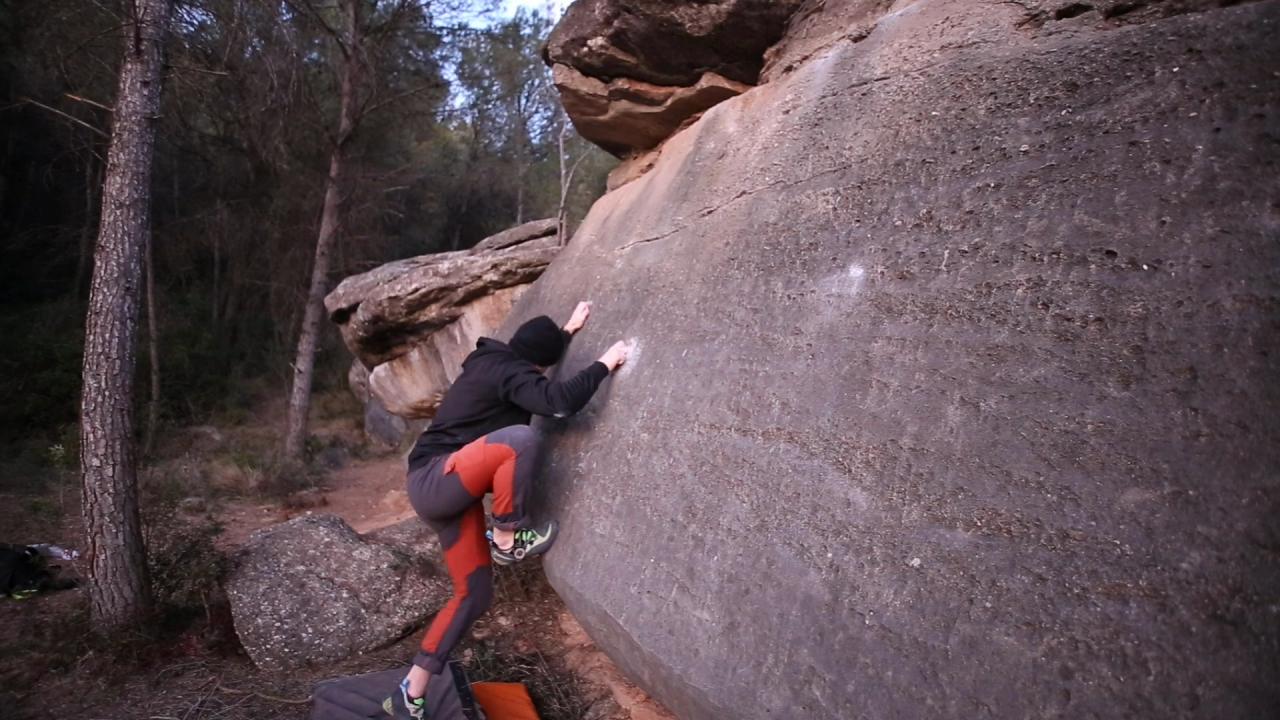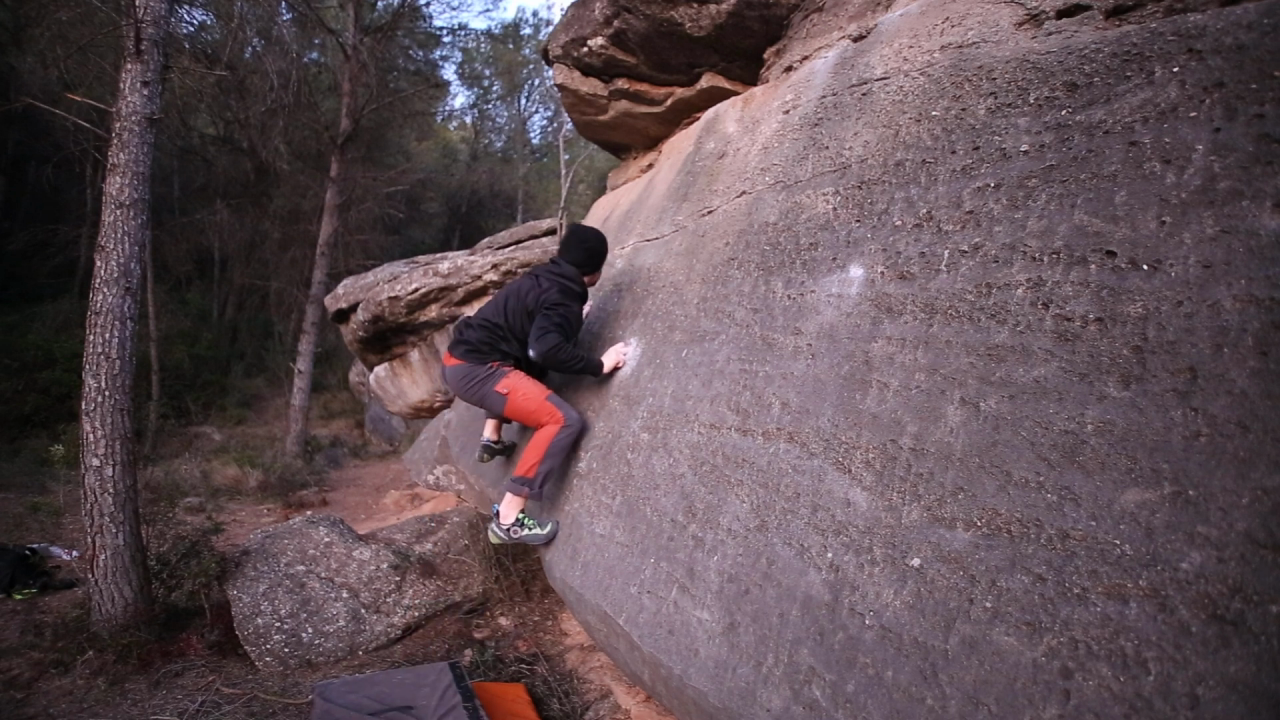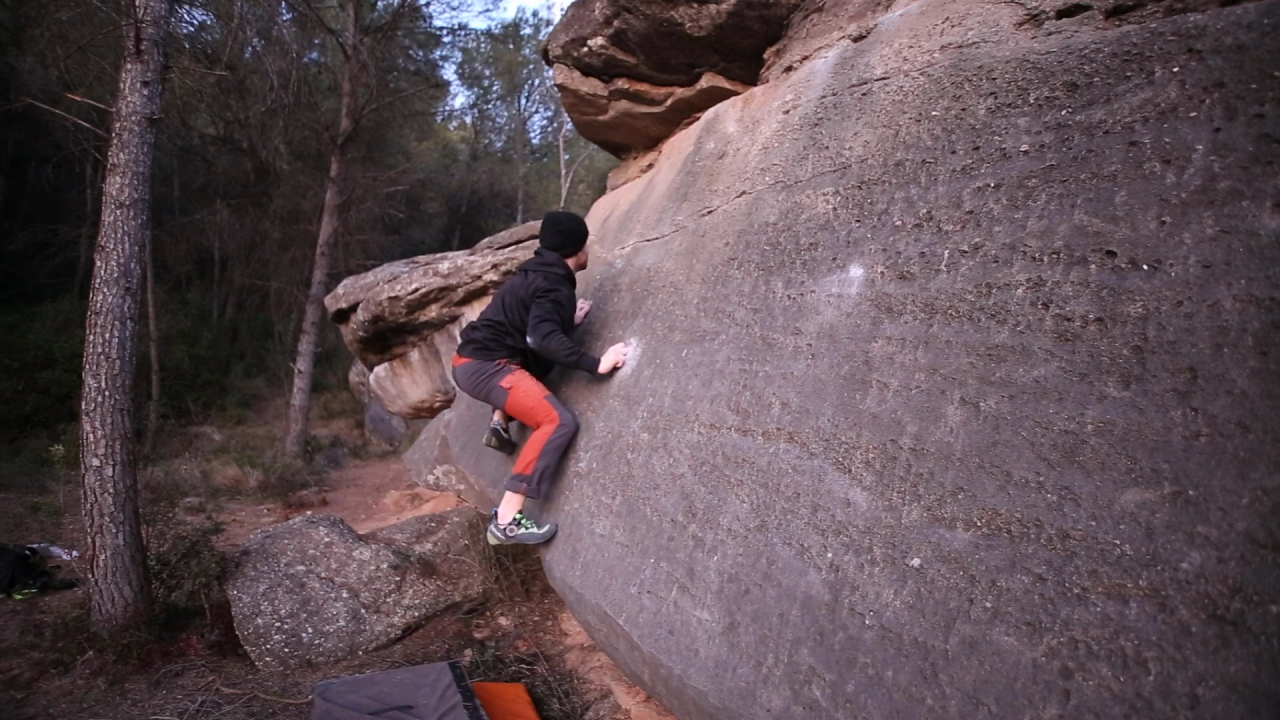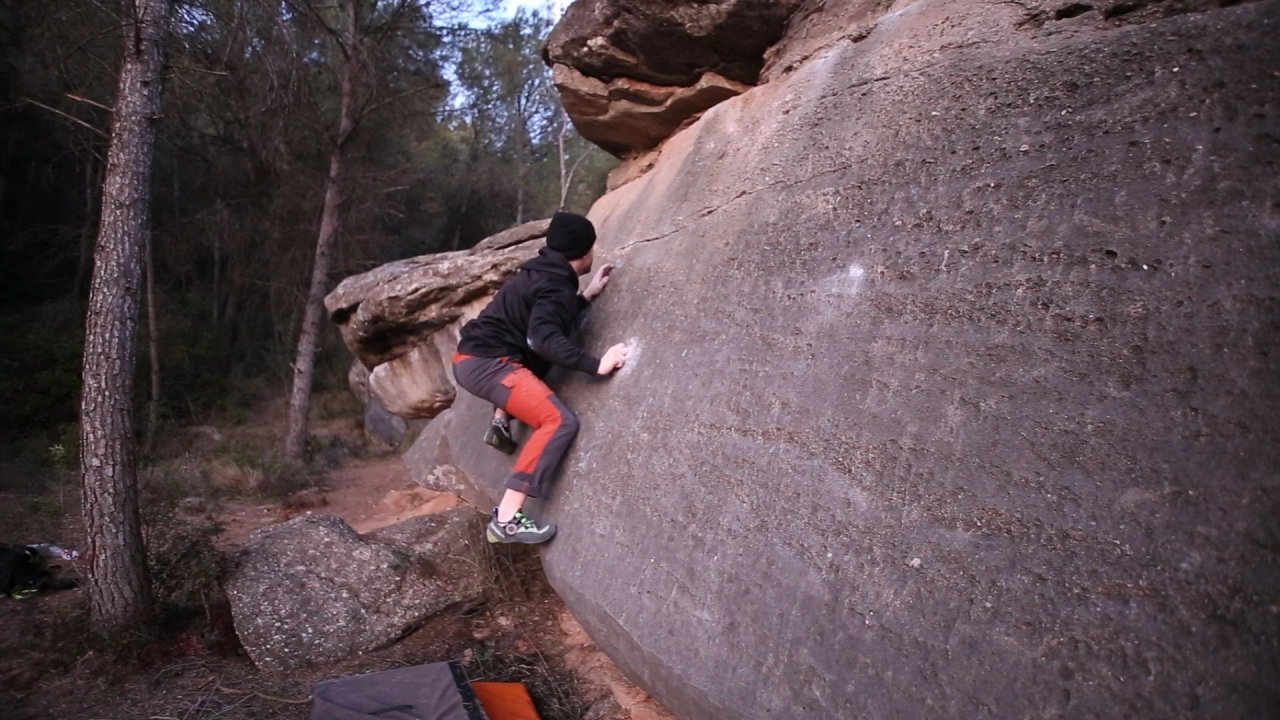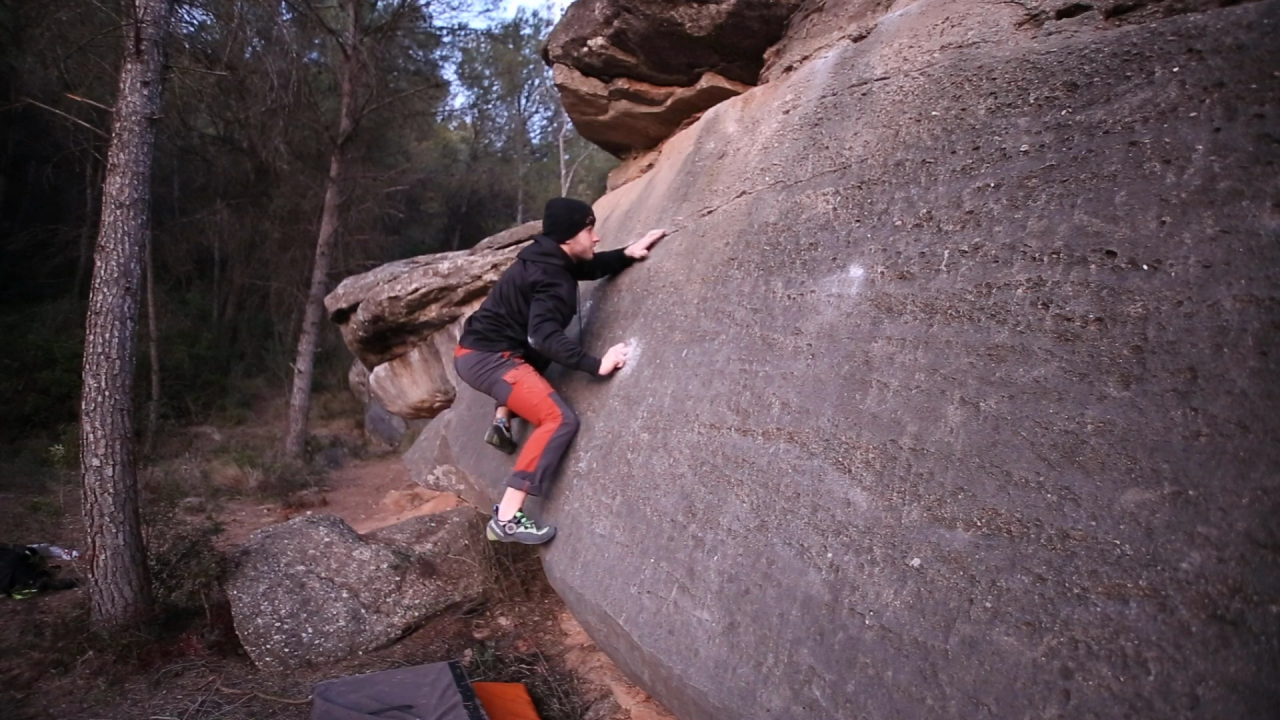
dt=1s
person 1, frame 1
left shoulder: (494, 363)
right shoulder: (509, 373)
left elbow: (534, 352)
right elbow: (559, 400)
left wrist: (569, 330)
right wrist: (604, 364)
left hip: (444, 489)
right hip: (435, 480)
left knee: (474, 593)
right knee: (520, 438)
right ankle: (508, 539)
person 1, frame 2
left shoulder: (543, 279)
right shoulder: (563, 301)
right elbow: (544, 350)
left wrist: (571, 321)
right wrist: (598, 365)
left hip: (460, 361)
right hip: (476, 371)
right knee: (563, 421)
left ankle: (491, 438)
right ankle: (508, 519)
person 1, frame 3
left shoulder: (536, 274)
right shoulder: (555, 288)
right elbow: (541, 339)
left wrist: (568, 320)
right wrist: (596, 364)
left hip: (470, 361)
right hip: (486, 367)
left knee: (526, 364)
right knee: (559, 422)
left ankle: (499, 424)
right ankle: (507, 520)
person 1, frame 4
left shoulder: (542, 273)
right shoulder: (555, 287)
right elbow: (544, 340)
left wrist: (587, 296)
right wrist: (596, 365)
left hip: (473, 358)
right hip: (487, 364)
left knee: (530, 362)
right knee: (559, 422)
left ankle: (500, 423)
right ankle: (506, 519)
person 1, frame 5
left shoulder: (548, 259)
right shoulder: (551, 280)
left elbow: (590, 267)
right elbow: (544, 337)
left wrist: (628, 254)
right wrist: (597, 365)
left hip: (477, 351)
right hip: (489, 358)
left knee: (531, 360)
right knee: (559, 420)
left ankle: (501, 422)
right ankle: (507, 518)
